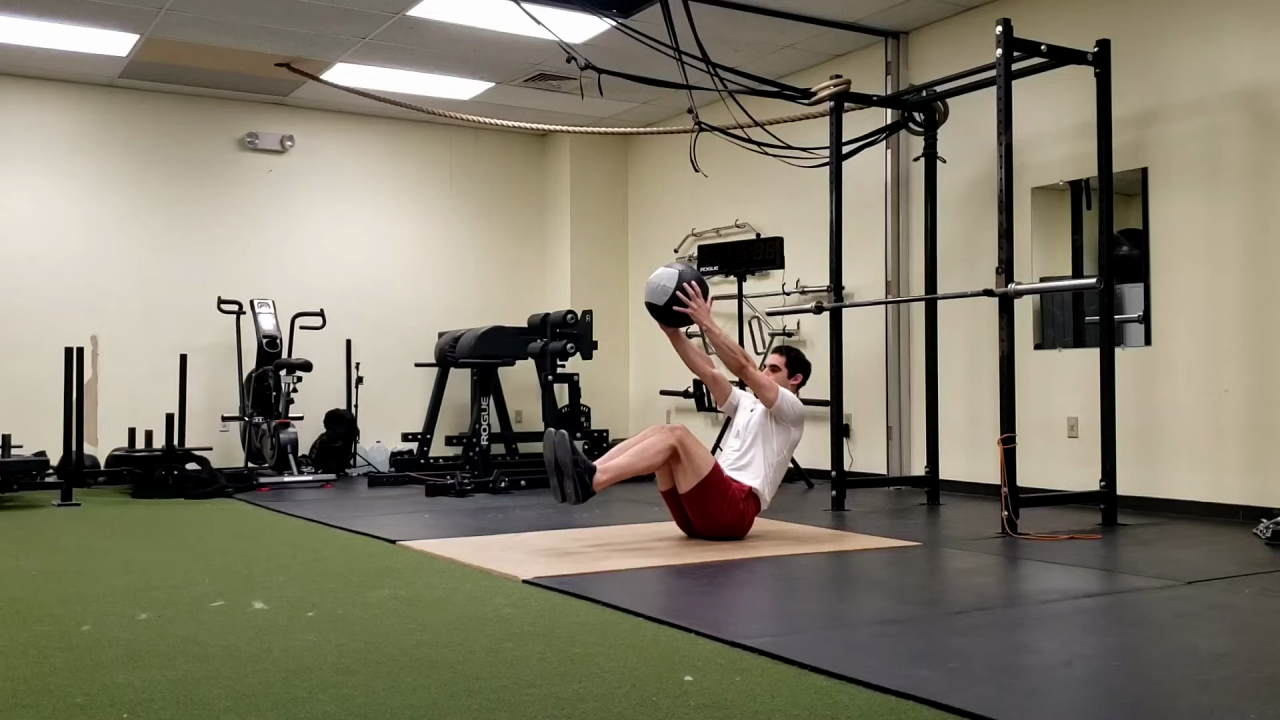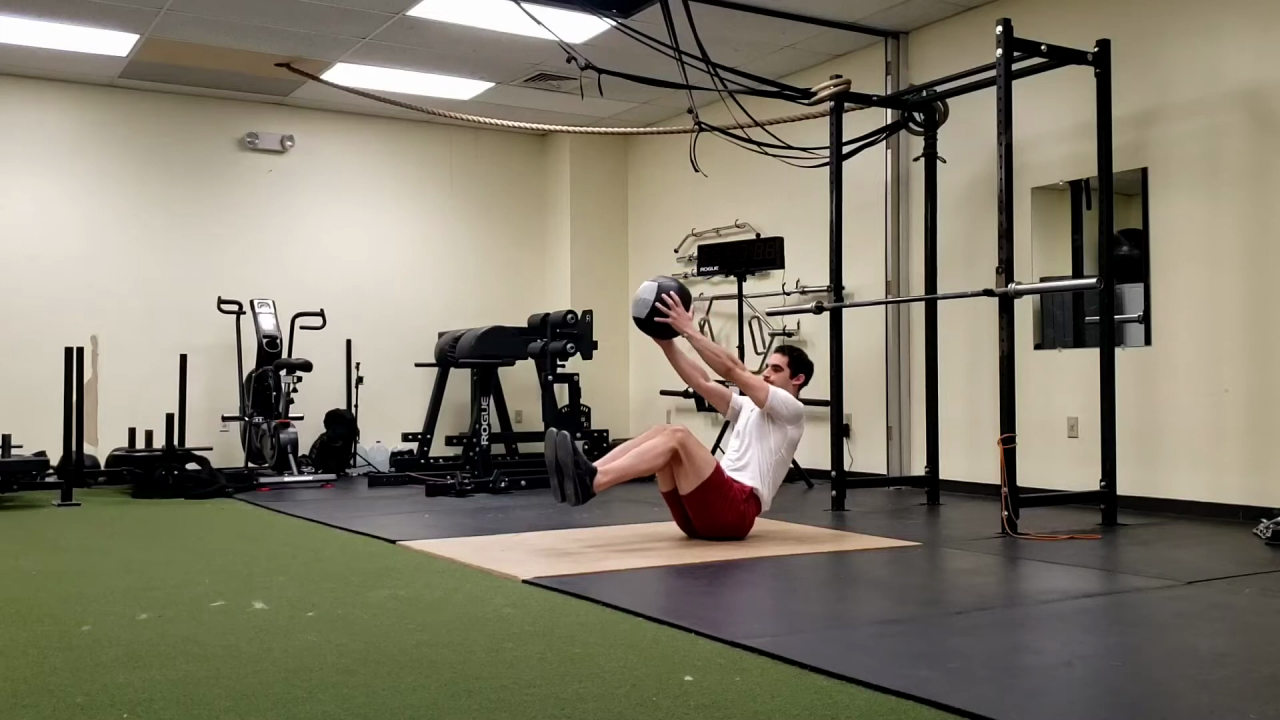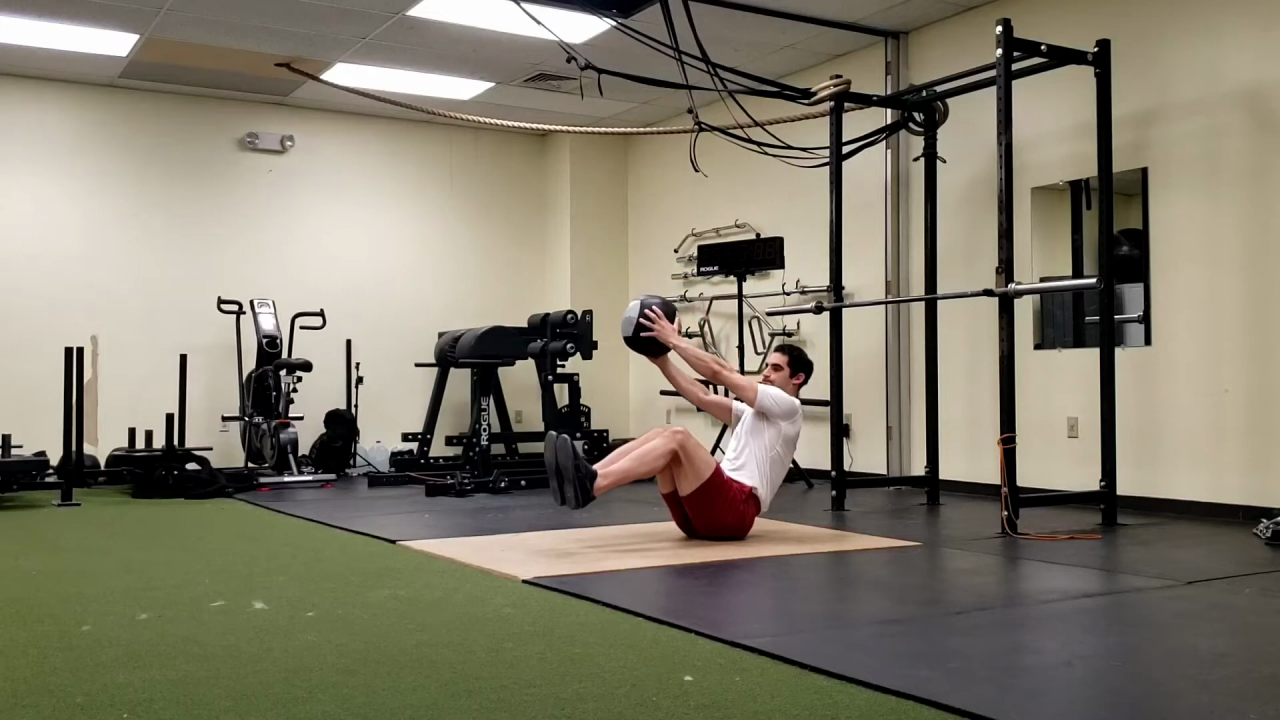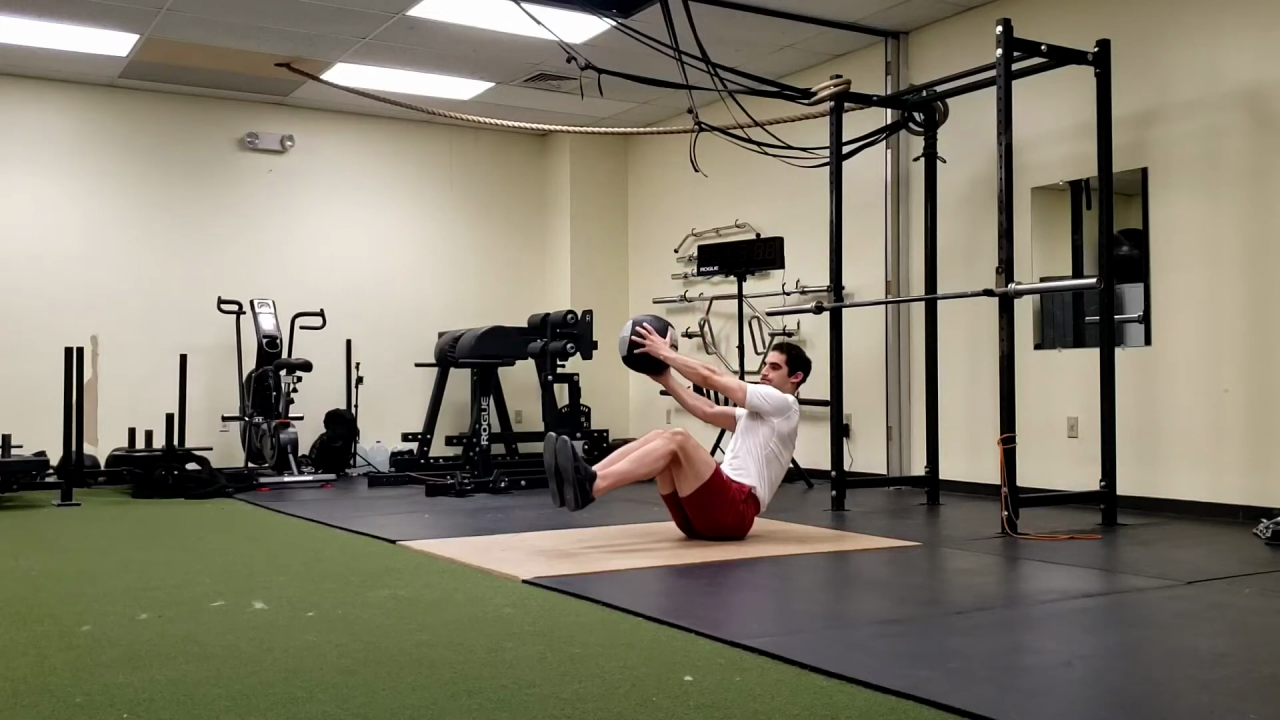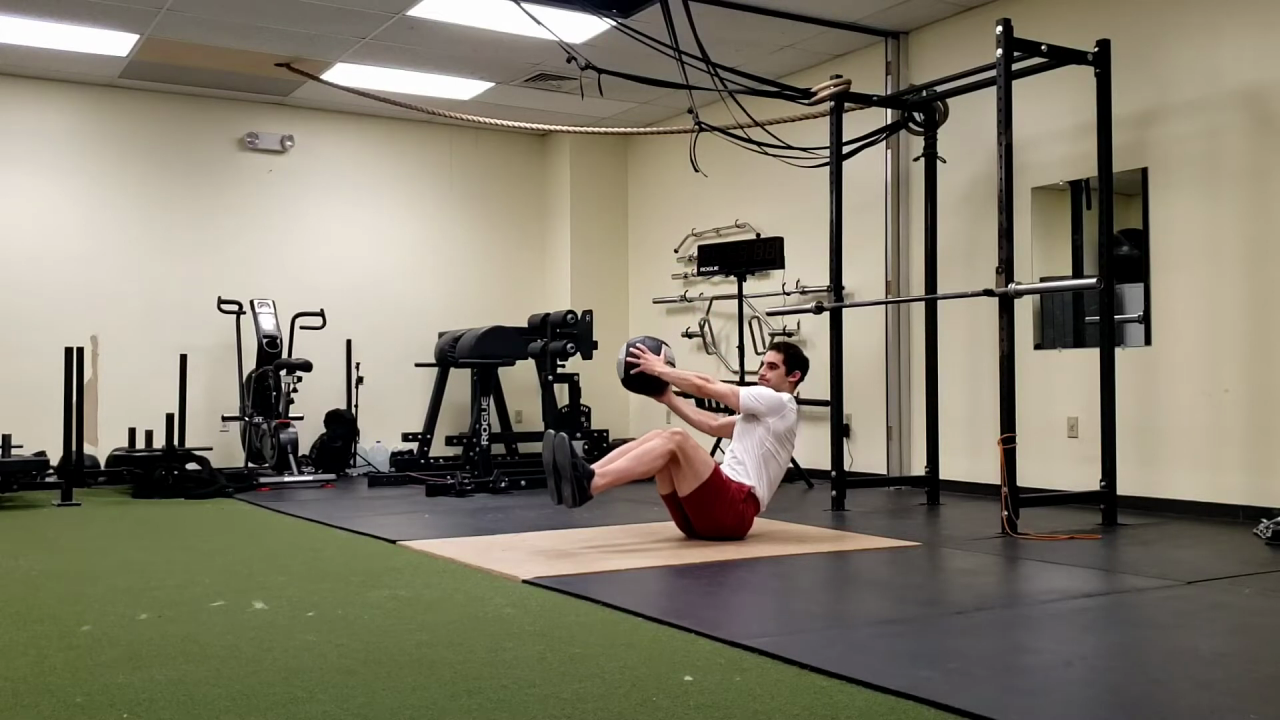
dt=0.4s
person 1, frame 1
left shoulder: (791, 412)
right shoulder: (748, 403)
left elbow: (744, 368)
right elbow: (707, 372)
left wrist: (706, 323)
right wrist: (672, 330)
left hip: (735, 510)
right hip: (704, 509)
left knee: (675, 435)
right knee: (661, 433)
left ankle: (589, 481)
right ankle: (586, 473)
person 1, frame 2
left shoulder: (791, 411)
right shoulder: (750, 407)
left elbow: (733, 370)
right elbow: (703, 383)
left wrist: (688, 329)
right wrist: (666, 343)
left hip: (735, 510)
right hip: (704, 510)
left knee: (677, 436)
right knee: (662, 433)
left ankle: (589, 482)
right ankle: (587, 474)
person 1, frame 3
left shoulder: (787, 408)
right shoulder: (753, 412)
left elbow: (721, 373)
right elbow: (704, 398)
left wrist: (674, 340)
right wrist: (662, 361)
left hip: (735, 511)
right hip: (705, 509)
left knee: (677, 438)
right knee: (662, 435)
left ankle: (590, 486)
right ankle: (587, 476)
person 1, frame 4
left shoulder: (782, 405)
right shoulder: (757, 413)
left elbow: (711, 378)
right elbow: (709, 411)
left wrist: (665, 353)
right wrist: (664, 377)
left hip: (734, 511)
right hip: (705, 510)
left knee: (677, 438)
right knee: (660, 437)
left ankle: (590, 487)
right ankle: (587, 478)
person 1, frame 5
left shoulder: (779, 404)
right shoulder: (761, 414)
left elbow: (707, 386)
right elbow: (715, 425)
left wrist: (660, 369)
right wrist: (668, 397)
left hip: (733, 510)
right hip: (712, 506)
left knee: (675, 438)
right knee: (659, 437)
left ankle: (588, 485)
right ankle: (584, 476)
